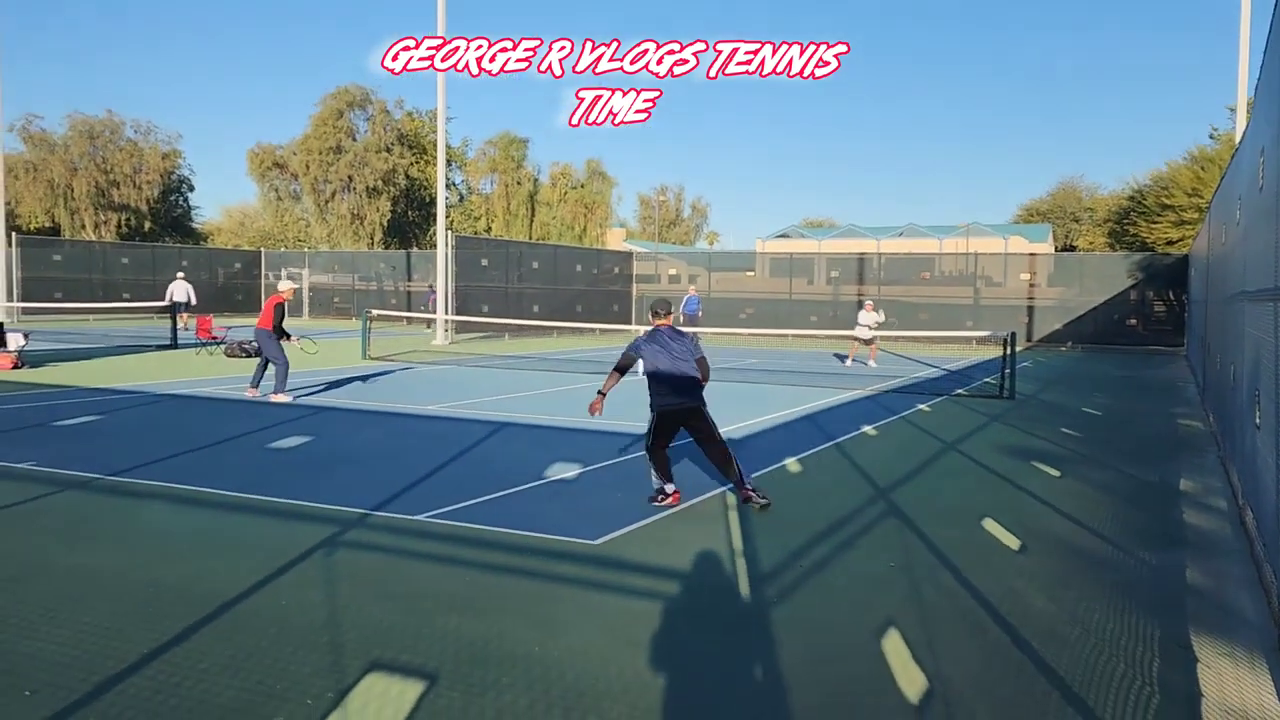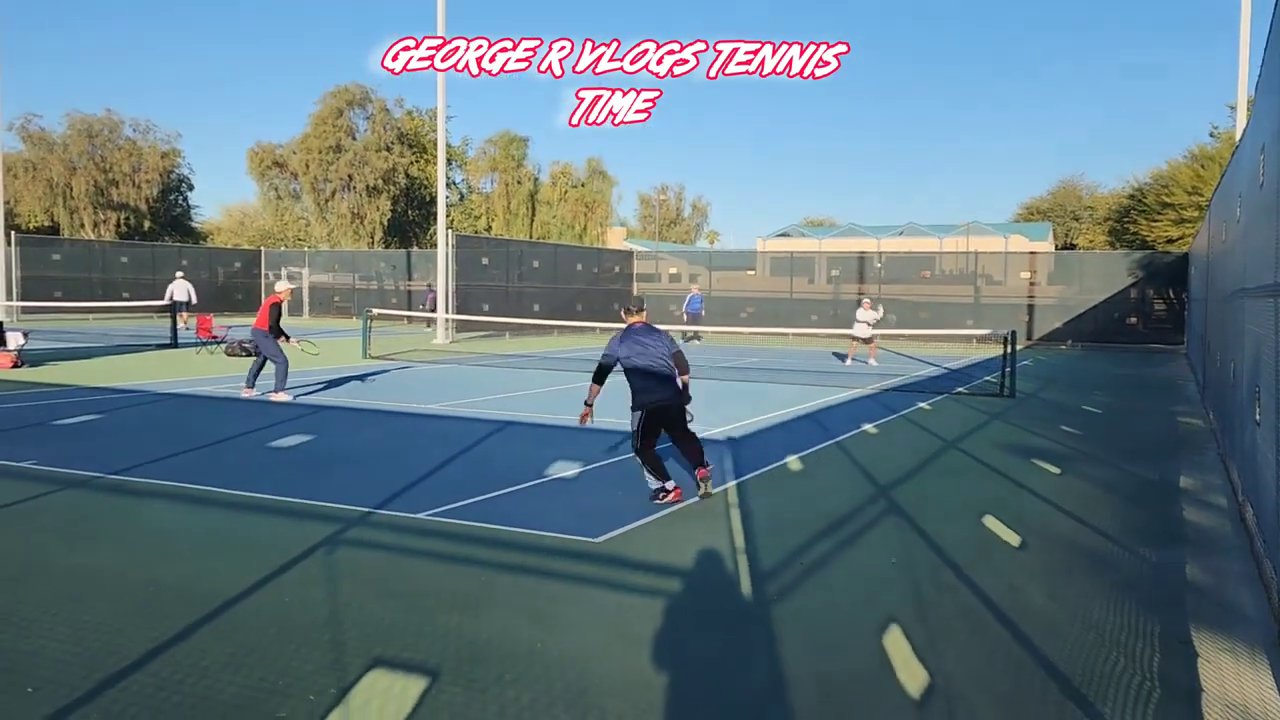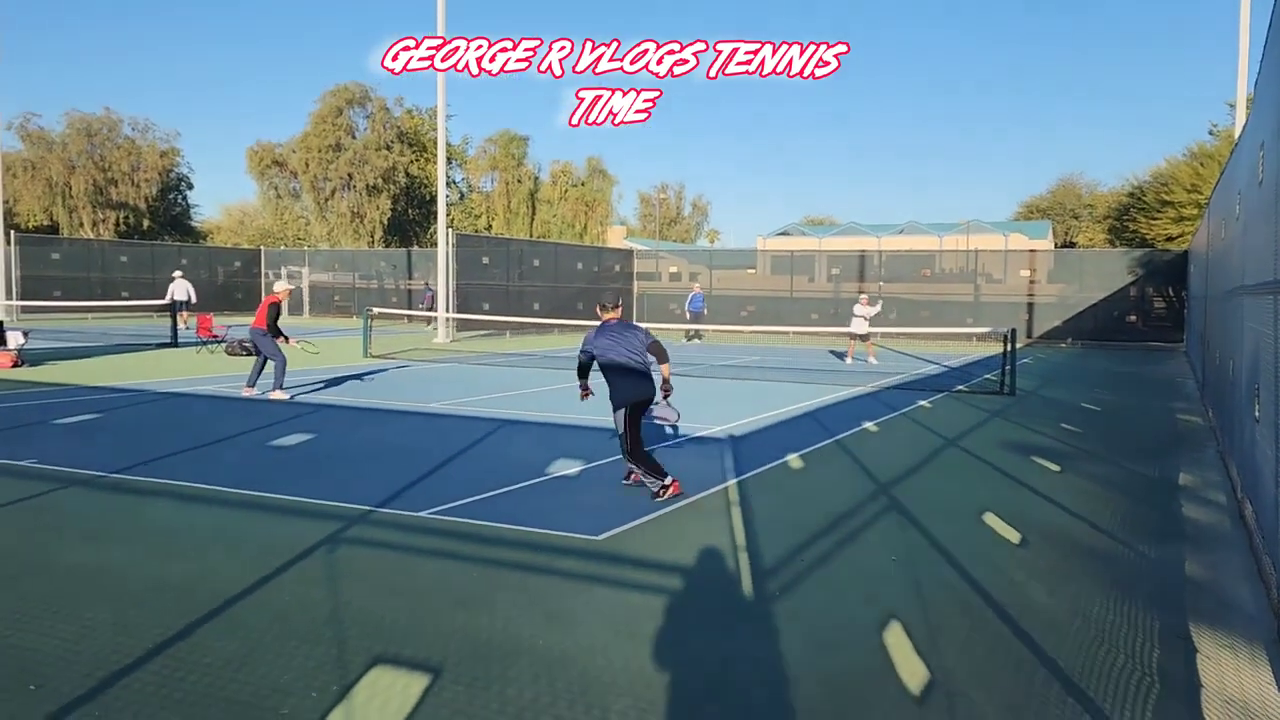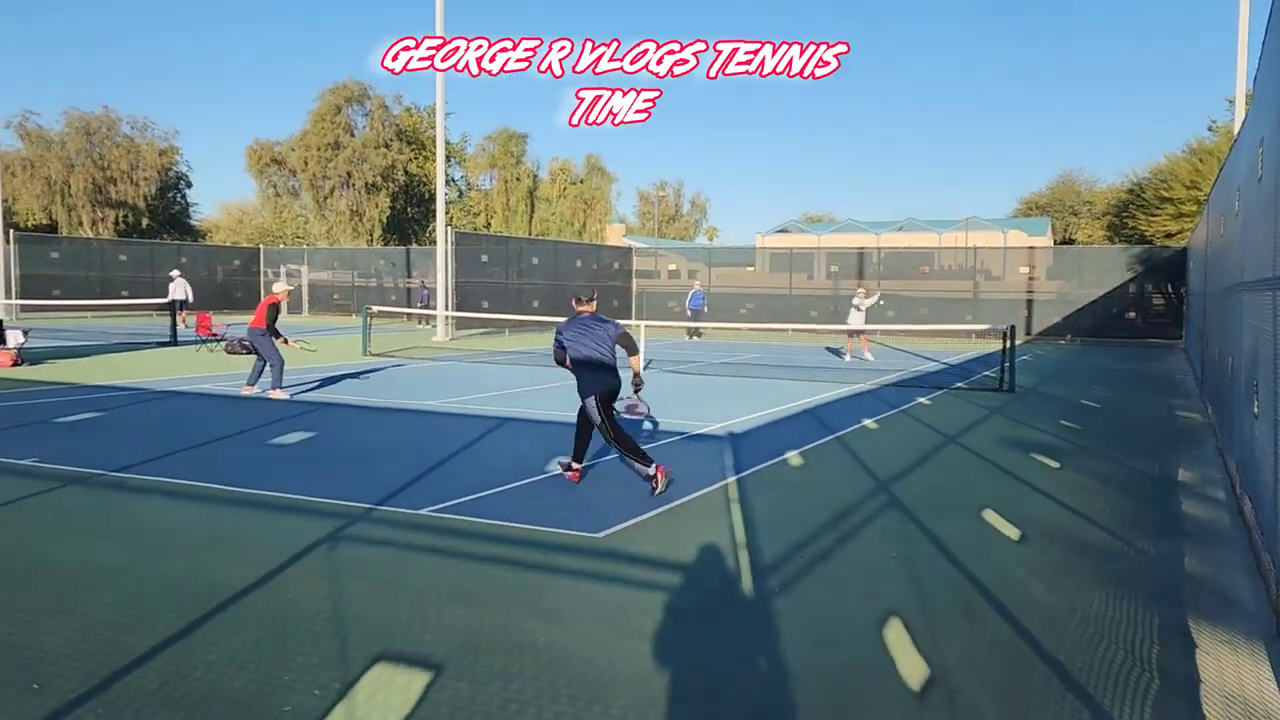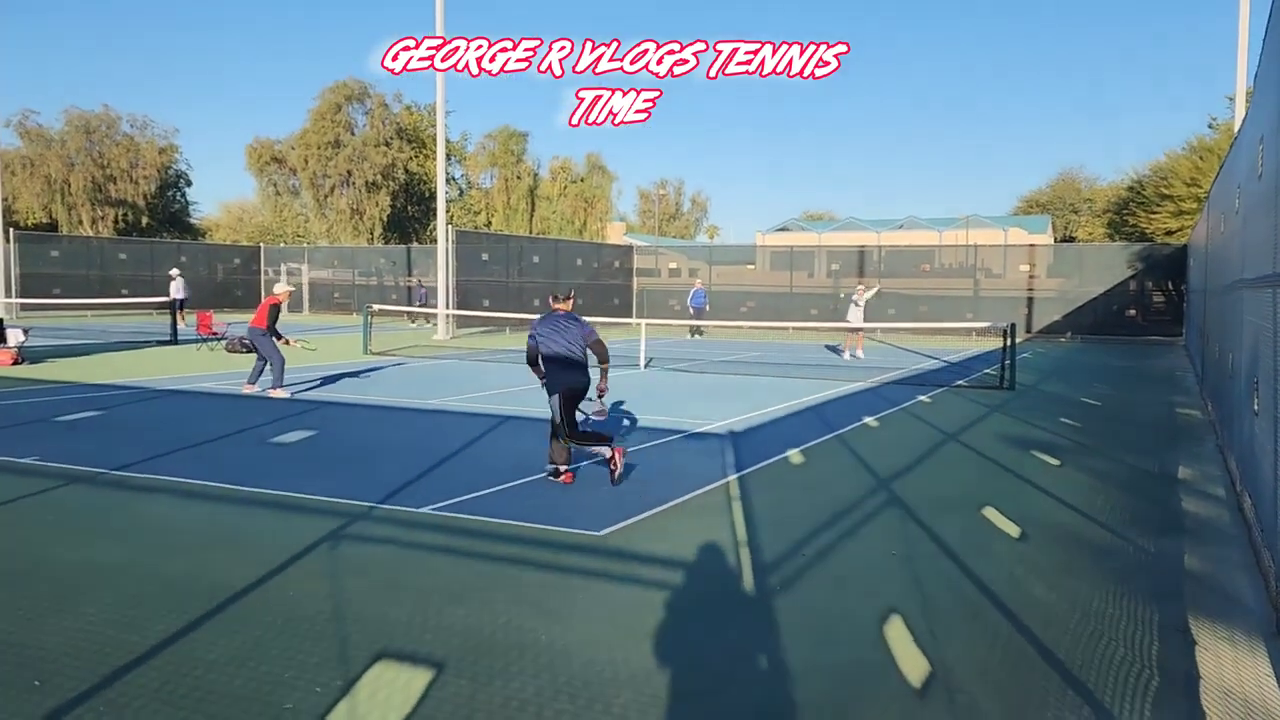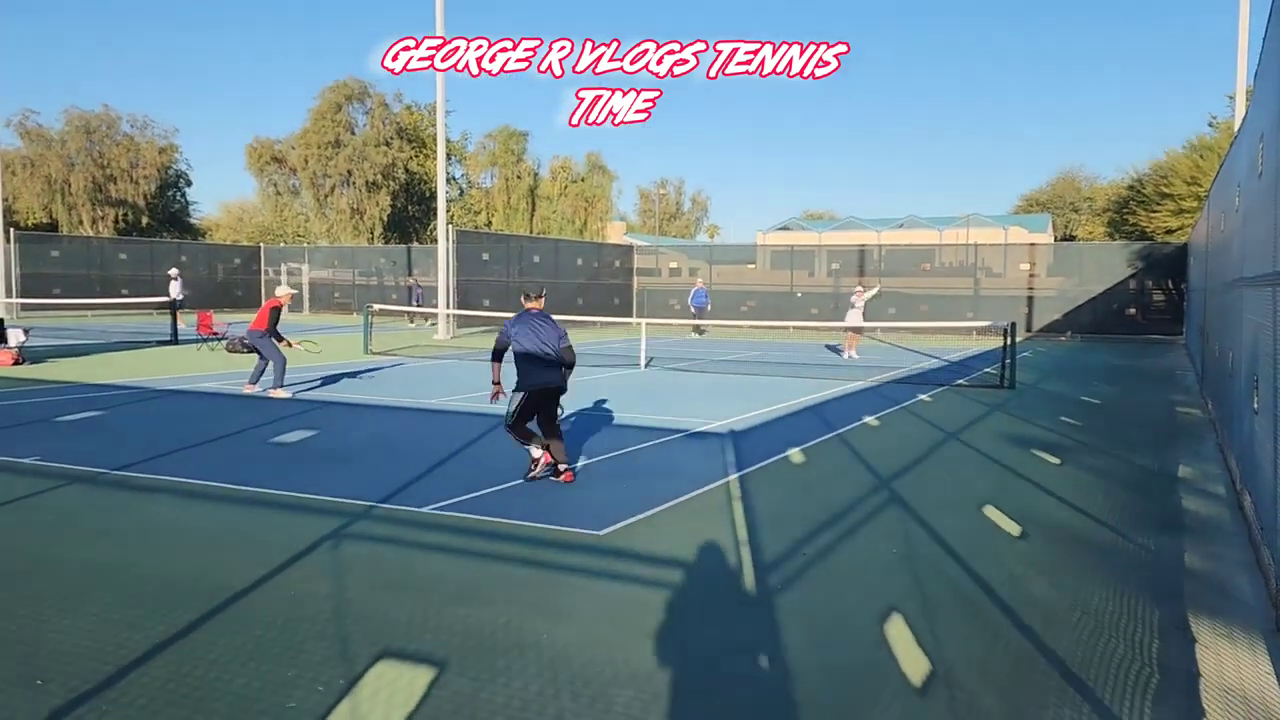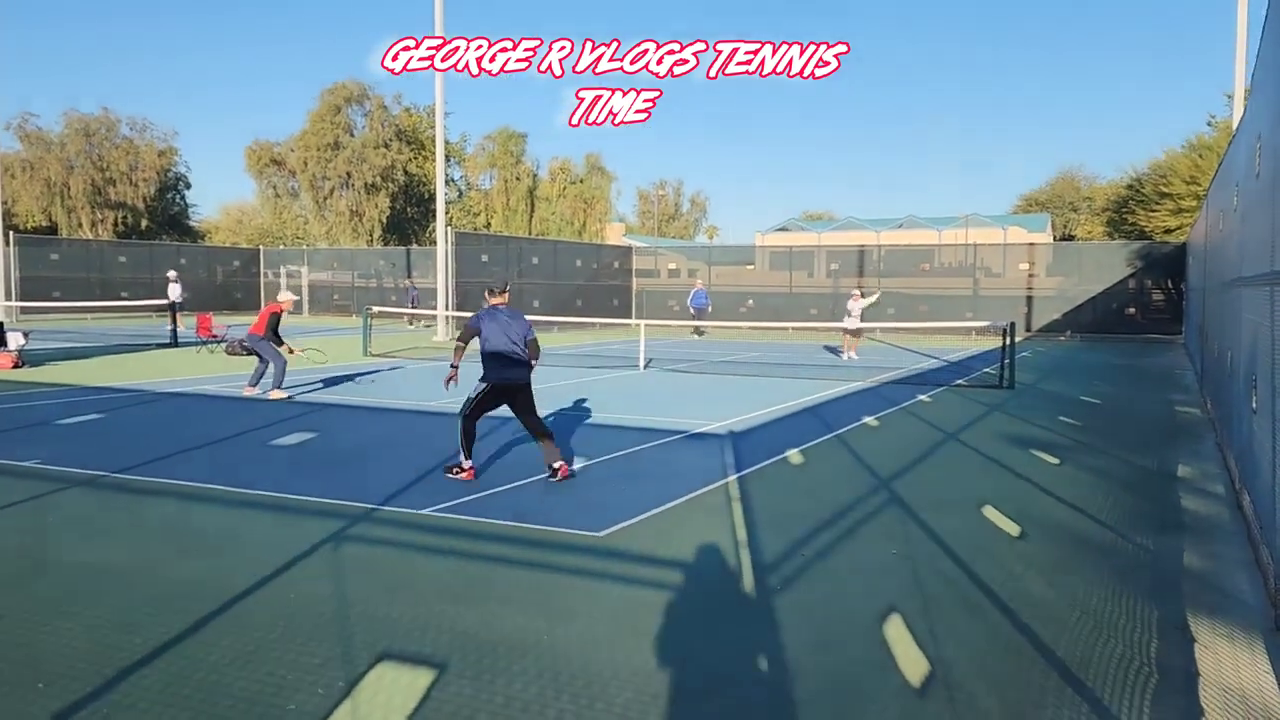
dt=0.1s
person 1, frame 1
left shoulder: (643, 342)
right shoulder: (688, 338)
left elbow: (620, 369)
right elbow: (704, 373)
left wrist: (601, 395)
left hip: (663, 407)
right hip: (692, 403)
left knee: (656, 448)
right knee: (717, 447)
left ankle: (668, 491)
right ankle: (746, 491)
person 1, frame 2
left shoulder: (617, 341)
right shoulder: (661, 335)
left elbow: (599, 376)
right elbow: (682, 365)
left wrist: (588, 404)
right wrist: (683, 391)
left hip: (645, 401)
right hip: (672, 397)
left knee: (643, 447)
right knee: (682, 437)
left ankle: (669, 489)
right ankle: (701, 468)
person 1, frame 3
left shoulder: (593, 337)
right shoulder: (637, 330)
left elbow: (583, 370)
right elbow: (662, 355)
left wrist: (584, 387)
right wrist: (666, 382)
left hip: (624, 397)
right hip: (647, 391)
left knee: (632, 448)
right knee: (630, 435)
left ankle: (667, 484)
right ankle: (637, 470)
person 1, frame 4
left shoulder: (564, 328)
right shoulder: (608, 323)
left elbow: (559, 359)
right elbow: (631, 346)
left wrist: (573, 366)
right wrist: (637, 375)
left hip: (592, 388)
right hip: (612, 383)
left knee: (614, 436)
right knee: (584, 419)
left ankle: (653, 472)
right ankle: (575, 466)
person 1, frame 5
left shoulder: (539, 324)
right shoulder: (581, 324)
left elbow: (531, 359)
right elbow: (602, 352)
left wrist: (542, 377)
right wrist: (603, 380)
left hip: (559, 385)
right hip: (582, 382)
left knee: (567, 433)
right knee: (558, 423)
left ankle: (610, 452)
right ankle: (562, 469)
person 1, frame 6
left shoulder: (513, 323)
right shoulder: (554, 324)
left elbow: (497, 353)
right elbow: (570, 359)
left wrist: (496, 383)
right wrist: (561, 382)
left hip: (530, 384)
right hip: (554, 383)
left knee: (513, 423)
right knee: (549, 425)
left ankle: (539, 452)
right ankle: (563, 469)
person 1, frame 7
left shoulder: (481, 317)
right shoulder: (521, 319)
left elbow: (462, 341)
right elbow: (534, 352)
left wrist: (454, 367)
left hip: (496, 379)
right hip: (521, 379)
left knee: (468, 416)
right knee: (533, 422)
left ankle: (466, 466)
right ankle: (558, 465)
